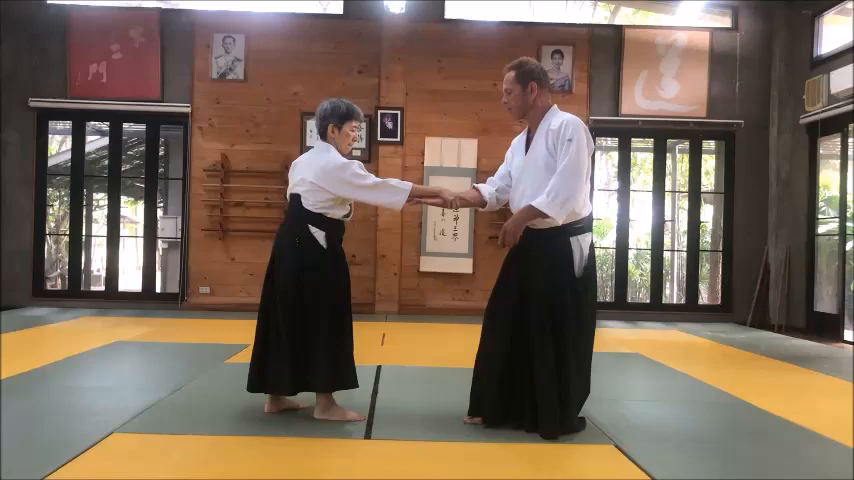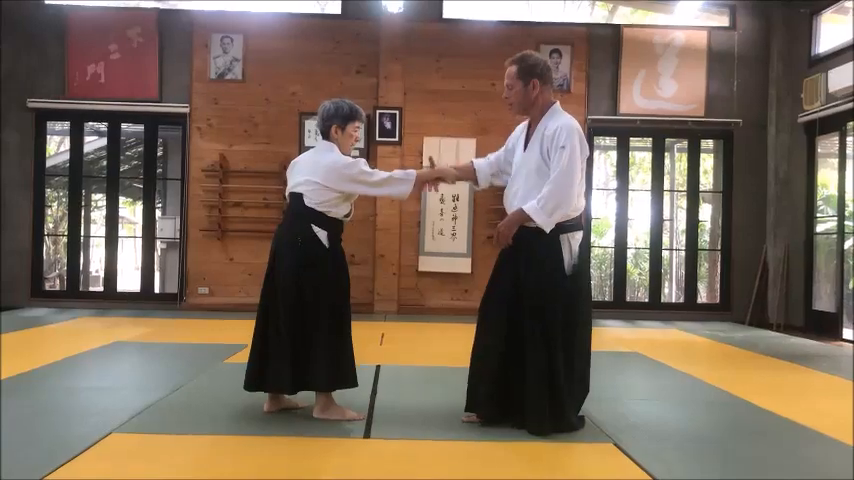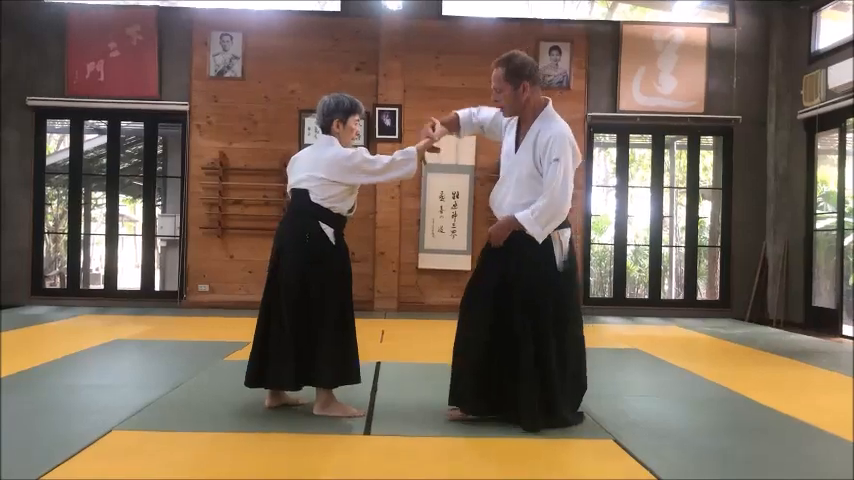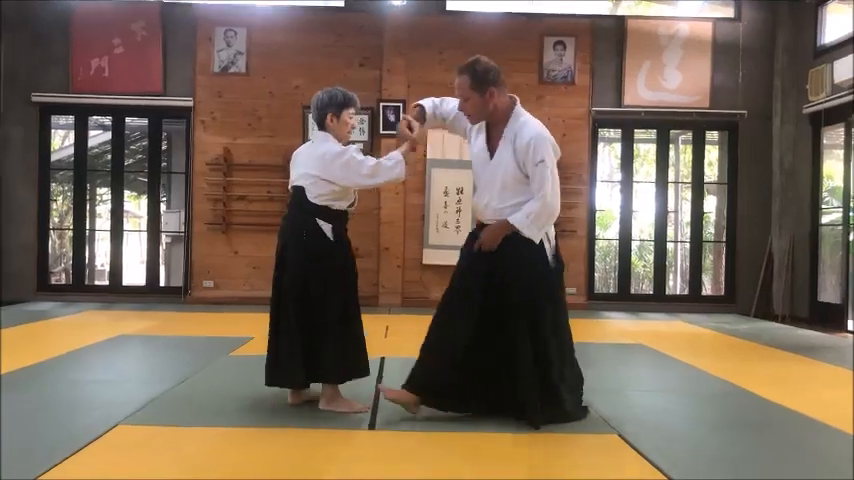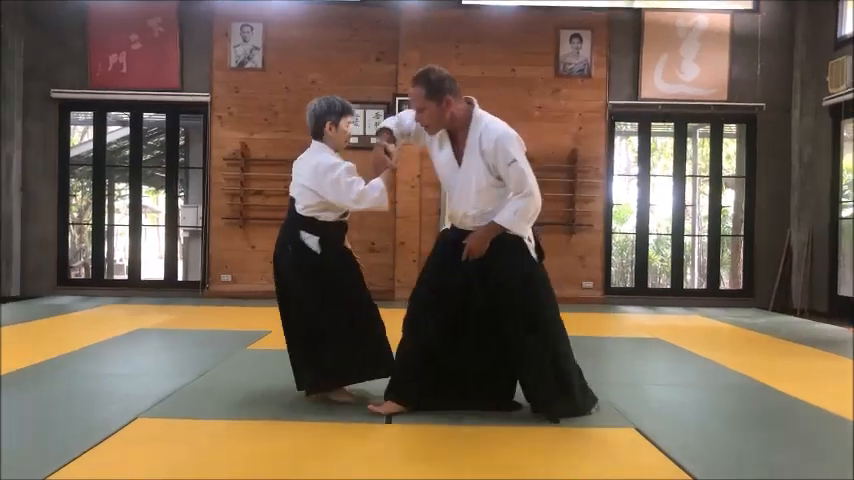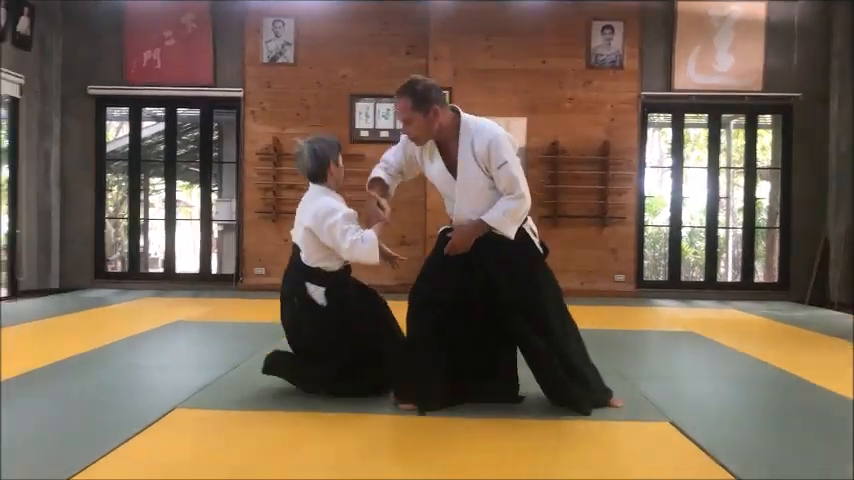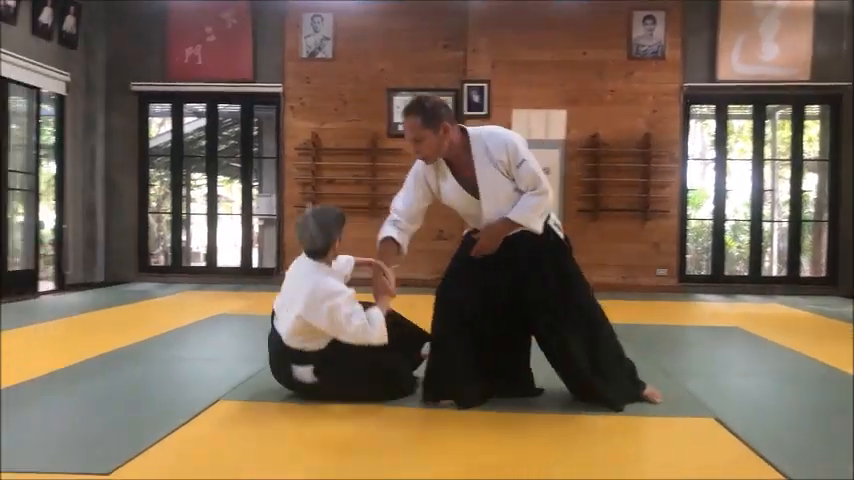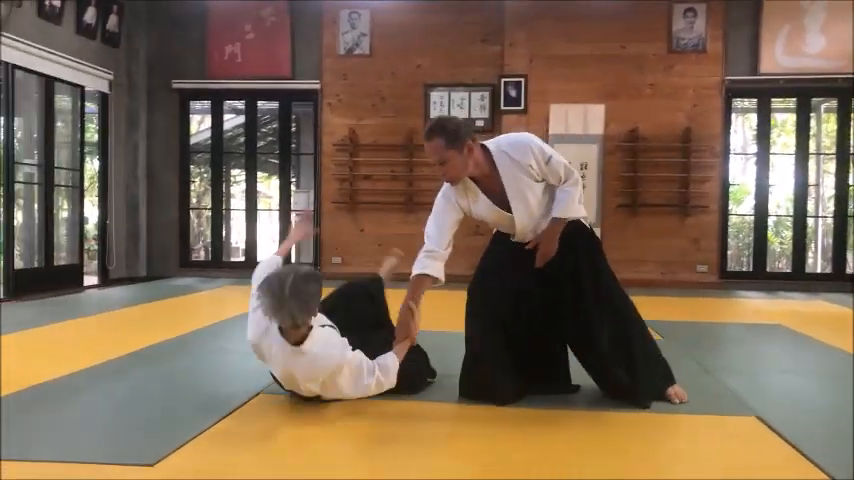
dt=0.2s
person 1, frame 1
left shoulder: (568, 127)
right shoulder: (520, 142)
left elbow: (567, 188)
right elbow: (497, 188)
left wrist: (521, 217)
right wrist: (454, 200)
left hip: (563, 247)
right hip: (532, 245)
left knee: (559, 334)
right knee: (505, 325)
left ankle: (558, 416)
right ankle: (500, 408)
person 1, frame 2
left shoulder: (563, 129)
right shoulder: (524, 130)
left elbow: (560, 193)
right elbow: (495, 166)
left wrist: (515, 219)
right wrist: (451, 173)
left hip: (555, 246)
right hip: (524, 241)
left knee: (552, 334)
right knee: (498, 321)
left ankle: (556, 413)
right ankle: (495, 405)
person 1, frame 3
left shoulder: (555, 135)
right shoulder: (511, 119)
left elbow: (555, 203)
right elbow: (474, 118)
left wrist: (507, 225)
right wrist: (442, 126)
left hip: (541, 246)
right hip: (508, 238)
left knee: (542, 332)
right knee: (480, 316)
left ankle: (551, 409)
right ankle: (474, 399)
person 1, frame 4
left shoulder: (532, 136)
right shoulder: (470, 118)
left elbow: (547, 203)
right elbow: (435, 104)
left wrist: (502, 230)
right wrist: (414, 117)
left hip: (526, 246)
right hip: (485, 236)
left knee: (538, 330)
right knee: (459, 314)
left ankle: (555, 405)
right ankle: (423, 389)
person 1, frame 5
left shoulder: (496, 135)
right shoulder: (428, 125)
left elbow: (527, 197)
right elbow: (399, 122)
left wrist: (486, 234)
right wrist: (387, 136)
left hip: (506, 243)
right hip: (458, 237)
left knee: (534, 324)
right knee: (427, 312)
left ankle: (567, 399)
right ankle: (407, 394)
person 1, frame 6
left shoulder: (488, 137)
right shoulder: (414, 143)
left elbow: (518, 199)
right elbow: (389, 167)
left wrist: (474, 230)
right wrist: (379, 188)
left hip: (507, 241)
right hip: (459, 238)
left knee: (543, 319)
right knee: (428, 306)
left ankle: (588, 390)
right ankle: (425, 391)
person 1, frame 7
left shoulder: (499, 142)
right shoulder: (425, 171)
left elbow: (539, 192)
right elbow: (401, 219)
left wrist: (500, 230)
right wrist: (381, 265)
left hip: (533, 240)
right hip: (484, 241)
left knee: (573, 313)
right knee: (454, 305)
left ankle: (626, 384)
right ankle: (459, 387)
person 1, frame 8
left shoulder: (522, 148)
right shoulder: (453, 193)
left elbow: (569, 181)
right elbow: (433, 251)
left wrist: (552, 232)
right wrist: (408, 309)
left hip: (563, 234)
right hip: (512, 245)
left knee: (604, 308)
right knee: (486, 305)
left ankle: (657, 381)
right ankle: (495, 384)
person 2, frame 1
left shoulder: (303, 162)
right shoulder: (336, 166)
right elbow: (380, 189)
right wrist: (434, 192)
left hip: (292, 242)
right hip: (315, 248)
left knee: (286, 318)
right knee: (325, 323)
left ankle: (276, 395)
right ankle: (325, 402)
person 2, frame 2
left shoulder: (302, 161)
right shoulder: (340, 165)
right elbow: (387, 181)
right wrist: (436, 174)
left hip: (290, 240)
right hip: (315, 246)
left knee: (286, 317)
right knee: (324, 322)
left ankle: (275, 394)
right ankle: (324, 402)
person 2, frame 3
left shoulder: (302, 157)
right shoulder: (344, 158)
right elbow: (389, 166)
right wrist: (425, 143)
left hip: (293, 236)
right hip: (319, 241)
left knee: (288, 313)
right knee: (326, 318)
left ankle: (276, 391)
right ankle: (325, 399)
person 2, frame 4
left shoulder: (305, 152)
right shoulder: (337, 154)
right elbow: (378, 172)
right wrist: (407, 145)
left hip: (296, 234)
right hip: (321, 240)
left knee: (298, 311)
right knee: (334, 315)
left ankle: (298, 387)
right ankle: (330, 392)
person 2, frame 5
left shoulder: (308, 159)
right shoulder: (330, 165)
right elbow: (362, 198)
left wrist: (341, 239)
right wrist: (384, 173)
left hip: (295, 245)
right hip: (312, 250)
left knee: (312, 318)
right knee: (341, 316)
left ankle: (314, 379)
right ankle: (328, 381)
person 2, frame 6
left shoulder: (313, 199)
right shoulder: (331, 209)
right elbow: (357, 248)
left wrist: (380, 248)
right wrist: (378, 224)
left hip: (303, 291)
right hip: (313, 297)
person 2, frame 7
left shoulder: (301, 264)
right shoulder: (329, 293)
left elbow: (334, 265)
right elbow: (366, 331)
left wrist: (367, 262)
right wrist: (384, 298)
right hip: (304, 372)
person 2, frame 8
left shoulder: (260, 330)
right shoulder: (332, 358)
left elbow: (262, 273)
right elbow: (374, 378)
left wrist: (289, 240)
right wrist: (405, 342)
left ankle: (380, 279)
